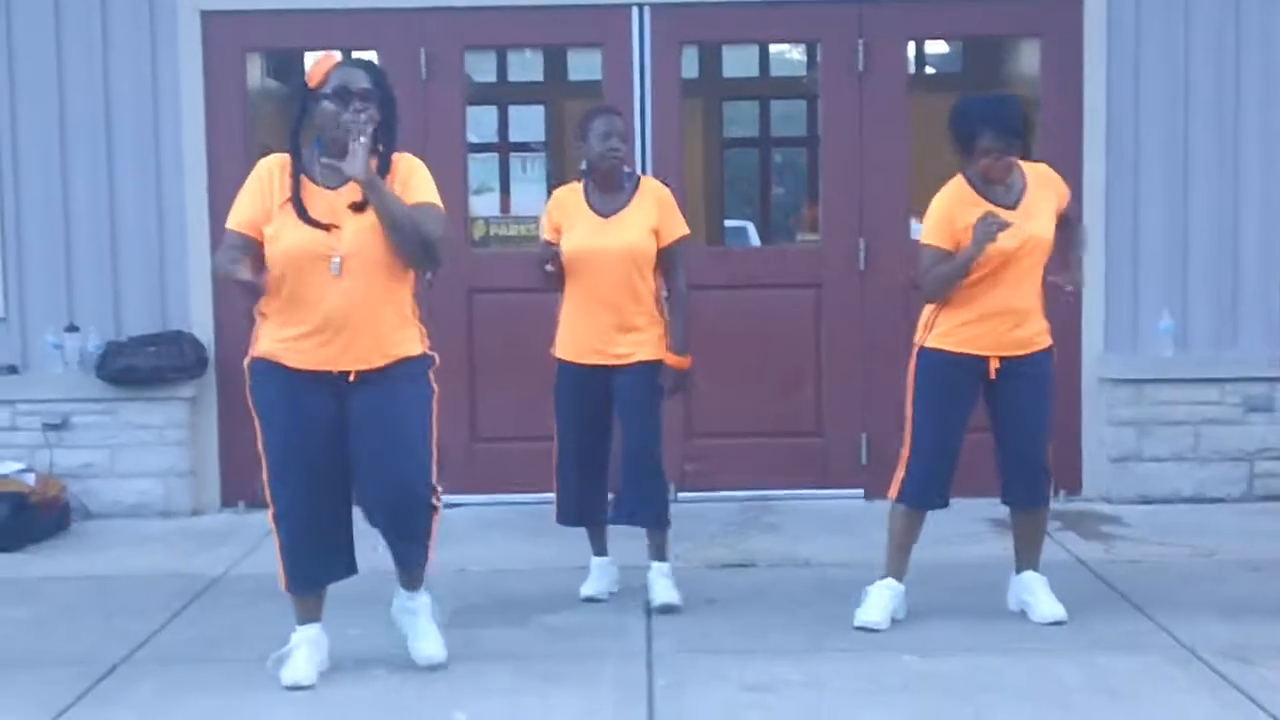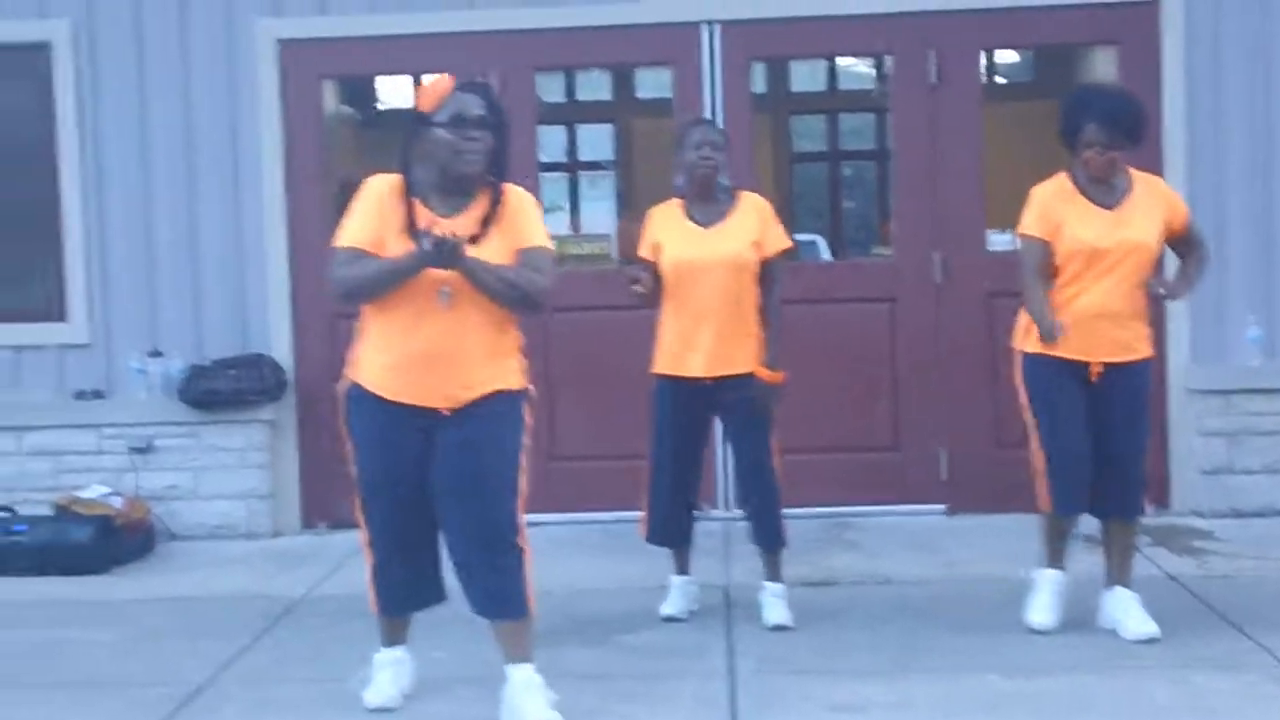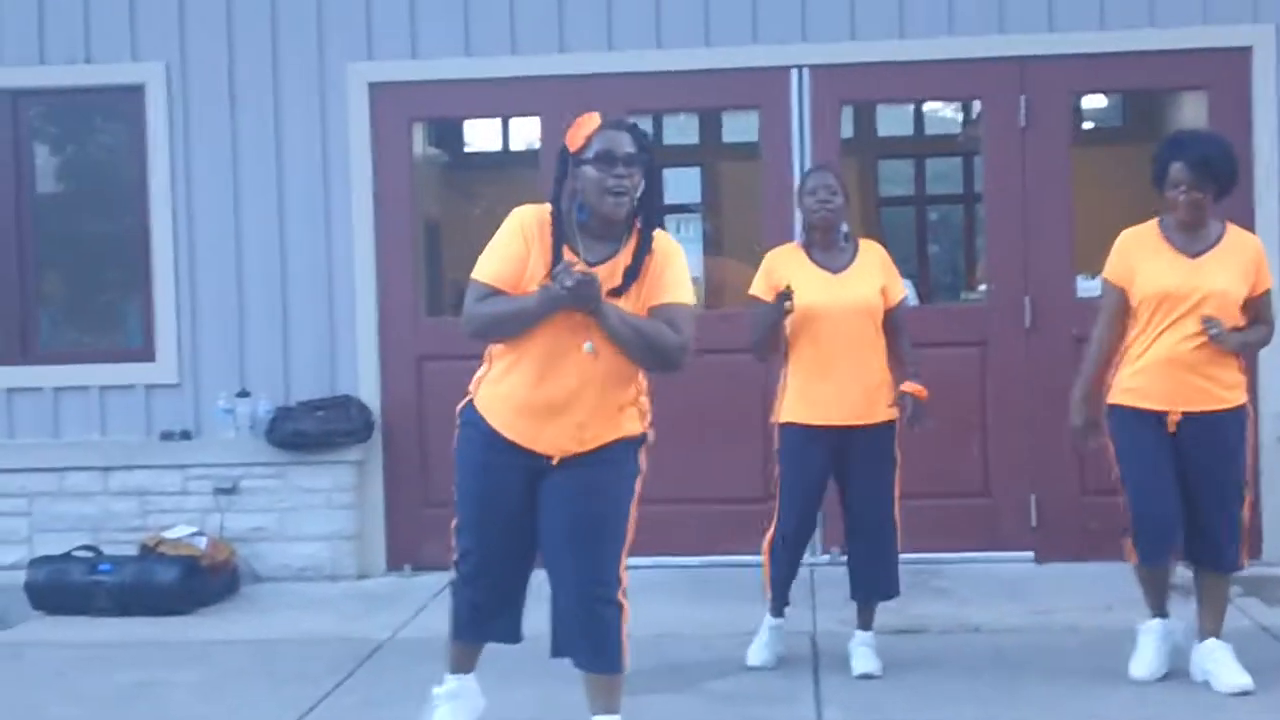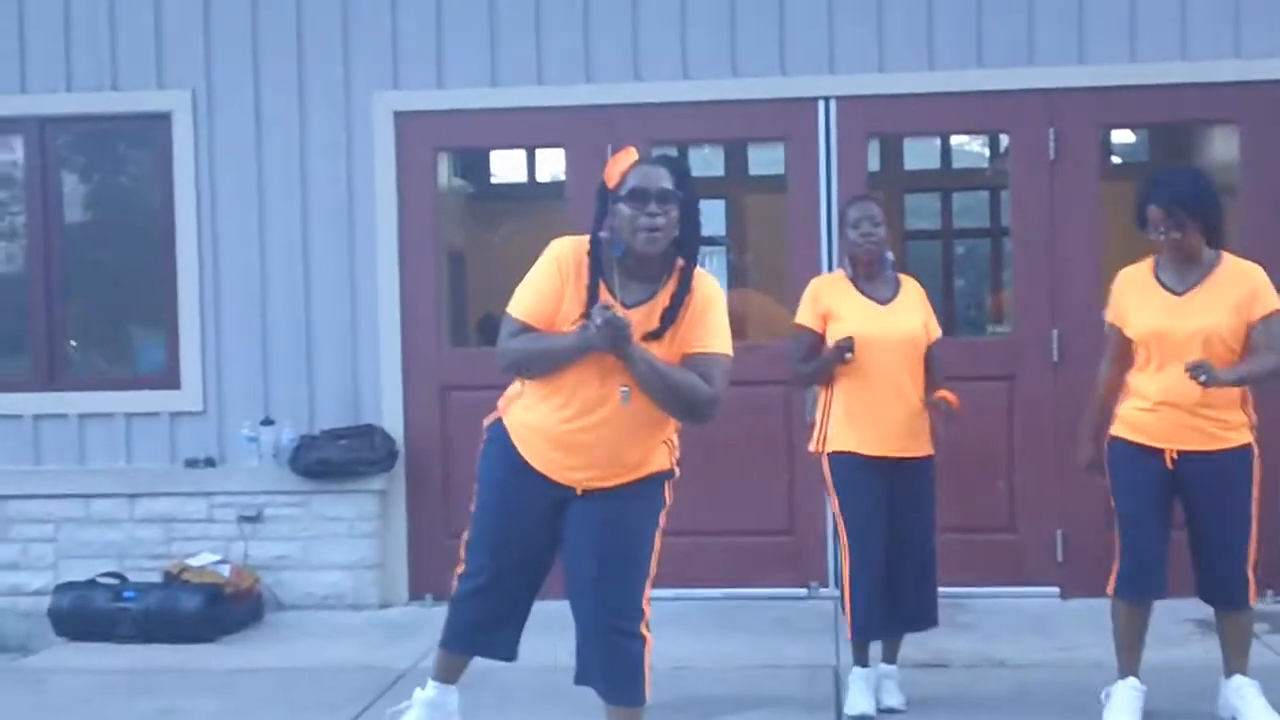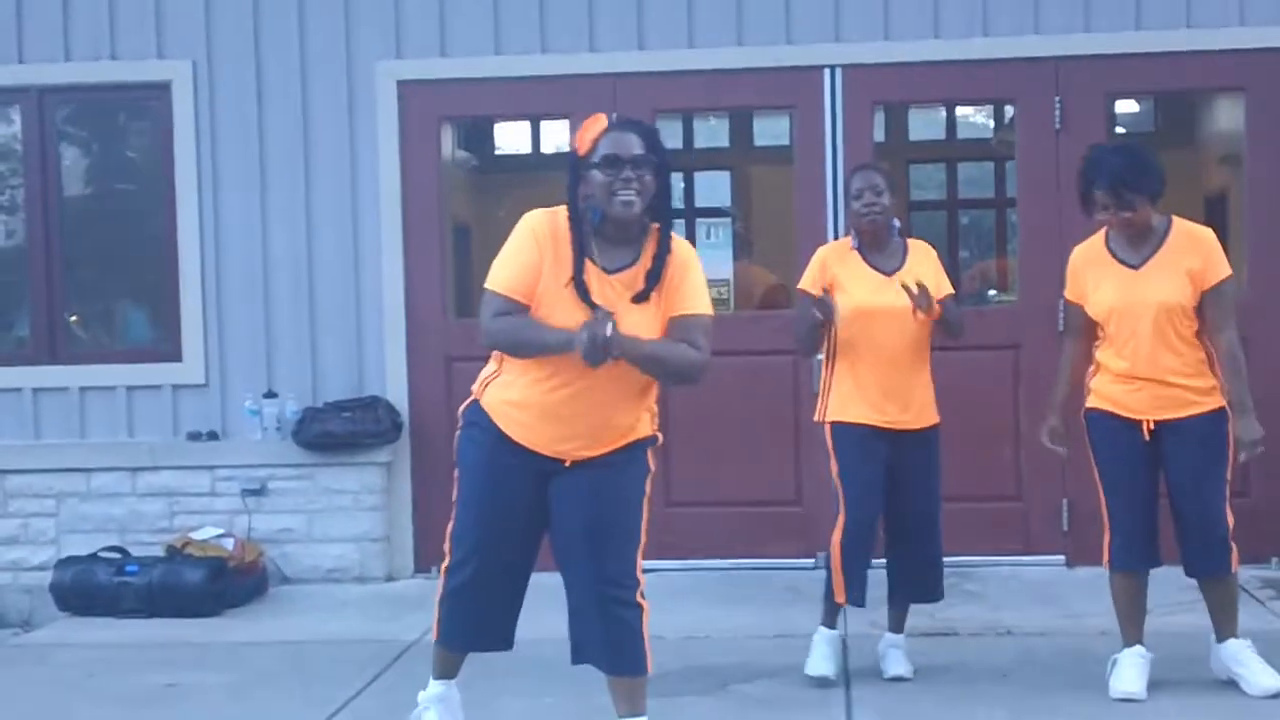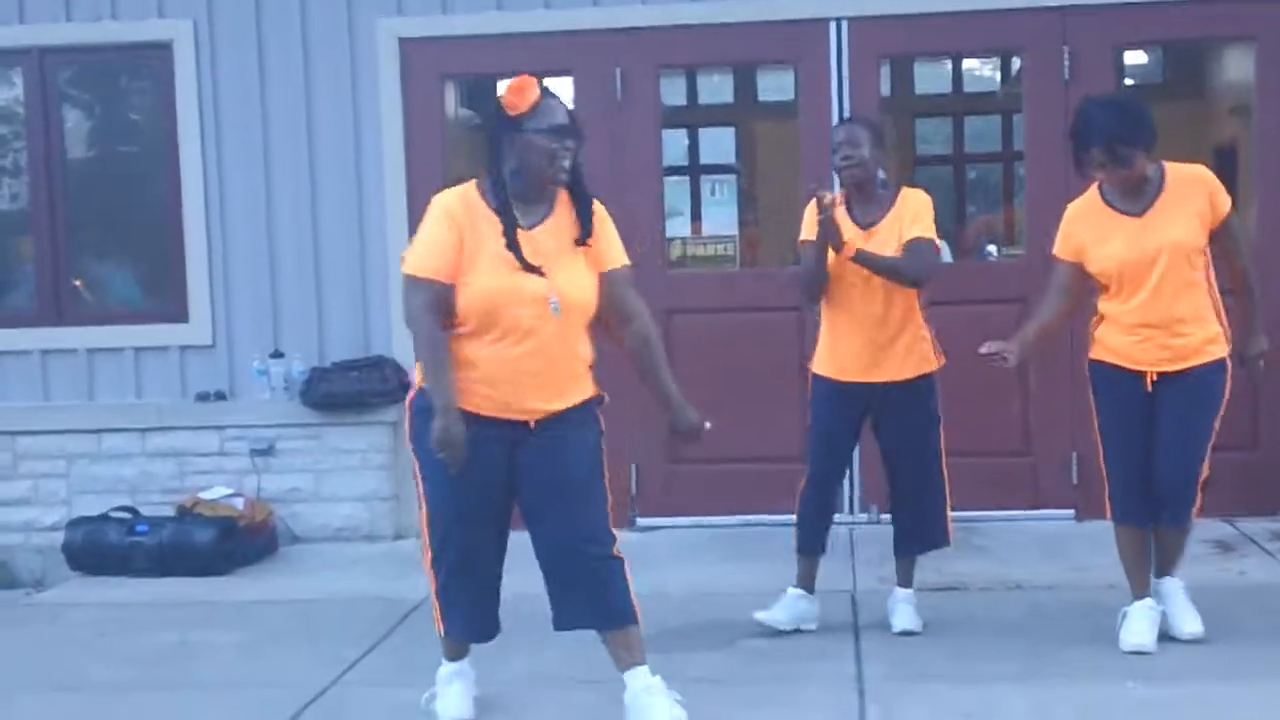
dt=0.3s
person 1, frame 1
left shoulder: (403, 172)
right shoulder: (272, 173)
left elbow: (429, 249)
right elbow: (228, 251)
left wrist: (371, 186)
right wrist: (240, 270)
left hip: (389, 363)
right hip: (289, 368)
left knee: (404, 493)
right knee: (301, 502)
left ankle: (414, 596)
right ankle: (308, 633)
person 1, frame 2
left shoulder: (514, 204)
right shoulder: (381, 193)
left elbow: (537, 292)
right elbow: (343, 281)
left wrist: (465, 261)
right wrist: (415, 257)
left hip: (485, 397)
right hip: (385, 397)
left knee: (492, 532)
right knee: (394, 531)
right ankle: (392, 656)
person 1, frame 3
left shoulder: (661, 253)
right shoulder: (528, 226)
left elbow: (674, 352)
right elbow: (476, 319)
left wrist: (600, 304)
right wrist: (554, 298)
left hip: (603, 445)
right hip: (499, 430)
left knee: (593, 584)
right knee: (482, 564)
person 1, frame 4
left shoulder: (700, 293)
right shoulder: (566, 260)
left elbow: (703, 402)
right elbow: (509, 352)
left wrist: (629, 349)
right wrist: (585, 338)
left hip: (627, 480)
right hip: (524, 454)
left knee: (616, 617)
right knee: (487, 581)
person 1, frame 5
left shoulder: (674, 257)
right shoulder: (540, 231)
left elbow: (695, 359)
right elbow: (496, 326)
left wrist: (625, 345)
right wrist: (573, 340)
left hip: (610, 451)
right hip: (505, 434)
left knee: (612, 586)
right knee: (476, 567)
person 1, frame 6
left shoulder: (588, 215)
right shoulder: (455, 210)
left elbow: (630, 314)
right elbow: (425, 316)
left wrist: (672, 399)
right wrist: (446, 412)
left hip: (563, 415)
right hip: (464, 415)
left knee: (588, 548)
right knee: (460, 550)
person 2, frame 1
left shoulder: (1045, 182)
right shoulder: (949, 204)
left elbow: (1069, 222)
right elbow: (929, 288)
left wrist: (1069, 269)
right wrist: (973, 250)
left hip: (1026, 350)
right hip: (950, 350)
left knee: (1029, 464)
right knee: (924, 464)
left ankle: (1028, 578)
right ankle: (889, 584)
person 2, frame 2
left shoulder: (1156, 196)
right shoulder: (1048, 198)
left elbow: (1193, 249)
right elbow: (1032, 279)
left wrist: (1180, 282)
right wrist: (1044, 320)
left hip: (1126, 358)
right hip: (1053, 356)
left knee: (1123, 474)
right knee: (1066, 469)
left ankle: (1119, 594)
right ankle: (1051, 573)
person 2, frame 3
left shoulder: (1246, 250)
right shoulder: (1132, 244)
left elbow: (1265, 328)
right elbow: (1108, 327)
left wrist: (1233, 339)
right wrist: (1084, 397)
left hip: (1217, 409)
right hip: (1137, 405)
left knee: (1219, 527)
right knee: (1153, 523)
left ankle: (1211, 645)
right ankle: (1158, 623)
person 2, frame 4
right shoulder: (1129, 283)
right elbow: (1113, 366)
left wrist: (1222, 376)
right wrist: (1092, 433)
left hip: (1220, 446)
right hip: (1138, 443)
left knee: (1228, 565)
right knee: (1136, 561)
person 2, frame 5
left shoulder: (1197, 244)
right shoulder: (1084, 259)
left elbow: (1222, 333)
right elbow: (1079, 338)
right wrist: (1056, 409)
left hip: (1195, 411)
right hip: (1114, 414)
left knee: (1208, 529)
right knee: (1126, 531)
left ankle: (1231, 645)
right ankle: (1132, 649)
person 2, frame 6
left shoulder: (1198, 185)
right shoulder: (1080, 216)
left elbow: (1235, 259)
right elbow: (1061, 294)
left wrist: (1255, 326)
right wrist: (1019, 343)
left hip: (1197, 361)
right hip: (1118, 365)
left knee: (1178, 480)
right knee: (1127, 483)
left ankle: (1168, 583)
right ankle: (1140, 602)
person 3, frame 1
left shoulder: (655, 196)
right shoulder: (562, 201)
left elbow: (675, 278)
right elbow: (555, 279)
left wrist: (678, 350)
right wrist: (548, 264)
left hip: (640, 351)
right hip: (577, 354)
left knee: (642, 452)
right knee: (581, 456)
left ankle: (659, 566)
right ankle: (601, 562)
person 3, frame 2
left shoulder: (755, 209)
right shoulder: (660, 219)
left elbow: (771, 295)
left wrist: (770, 366)
right wrist: (642, 285)
left hip: (741, 368)
right hip: (678, 369)
left knee: (757, 470)
right knee: (672, 473)
left ankle: (773, 586)
right ankle: (682, 581)
person 3, frame 3
left shoulder: (874, 256)
right shoulder: (779, 262)
left elbow: (897, 334)
right elbow: (760, 349)
left wrist: (910, 385)
right wrist: (775, 316)
left hip: (871, 415)
right hip: (804, 415)
left knee: (872, 523)
right knee: (792, 520)
left ankle: (863, 636)
right ankle: (773, 620)
person 3, frame 4
left shoulder: (913, 291)
right shoulder: (823, 290)
left elbow: (928, 367)
right elbow: (801, 374)
left wrist: (940, 396)
right wrist: (832, 356)
left hip: (912, 447)
right hip: (850, 445)
left knee: (912, 554)
right knee: (862, 552)
left ankle: (889, 667)
right ankle: (860, 670)
person 3, frame 5
left shoulder: (922, 254)
right shoulder: (828, 259)
left elbow: (955, 327)
right elbow: (806, 345)
left wrist: (930, 304)
right wrist: (816, 319)
left hip: (916, 416)
right hip: (852, 415)
left knee: (915, 525)
right knee: (856, 519)
left ankle: (894, 638)
right ankle: (827, 632)
person 3, frame 6
left shoulder: (914, 203)
right shoulder: (821, 210)
left elbow: (920, 273)
right elbow: (809, 291)
left wrist: (851, 248)
right wrist: (824, 241)
left hip: (906, 370)
right hip: (837, 370)
left knee: (914, 478)
right knee: (820, 476)
left ankle: (903, 593)
right ankle: (801, 595)
